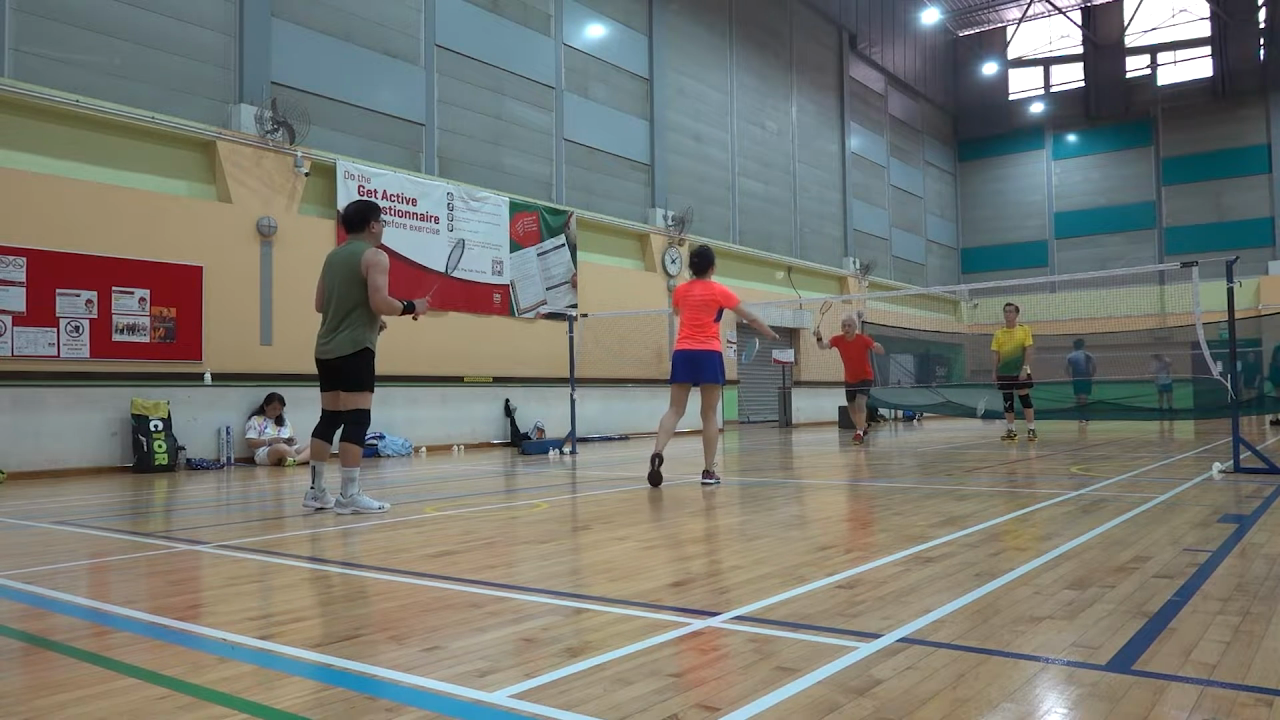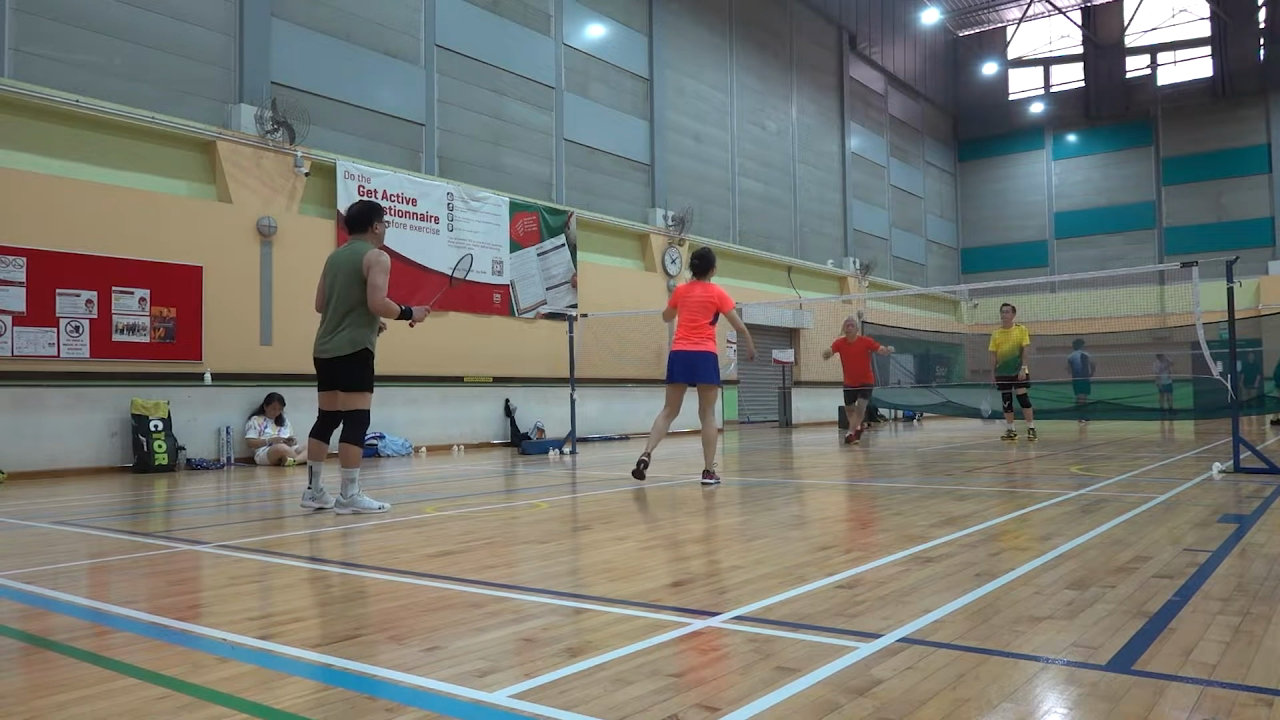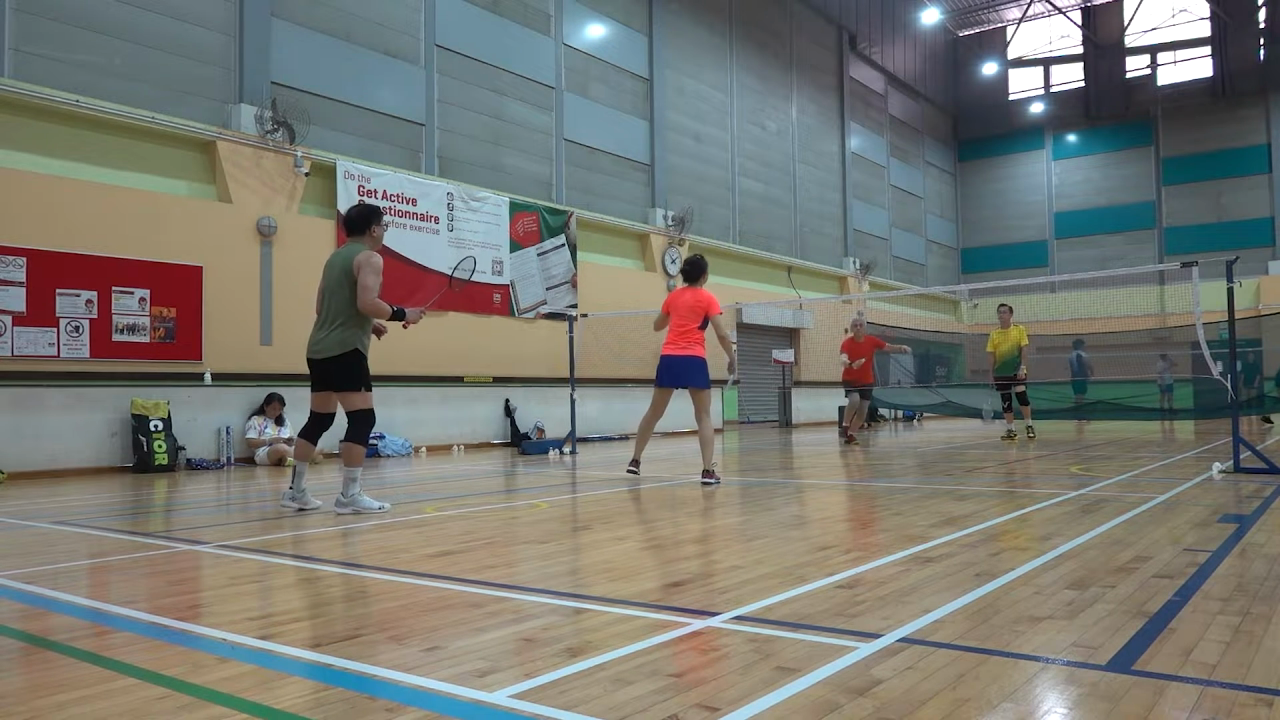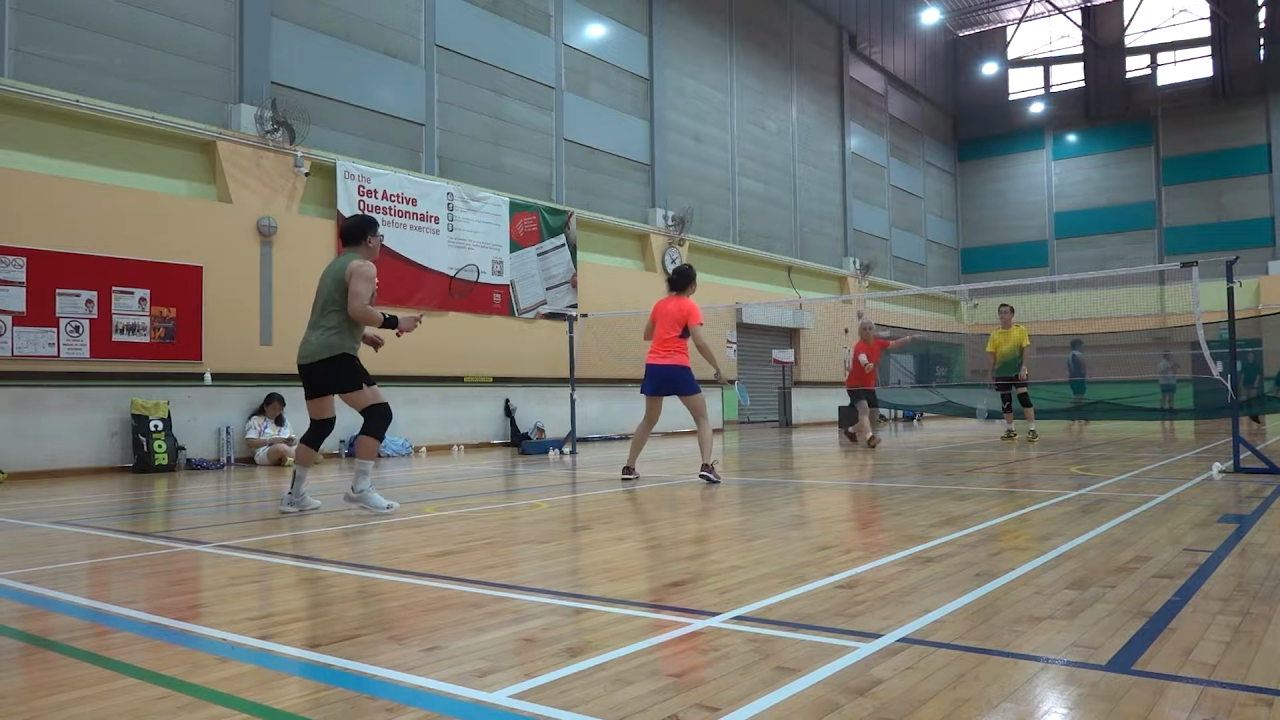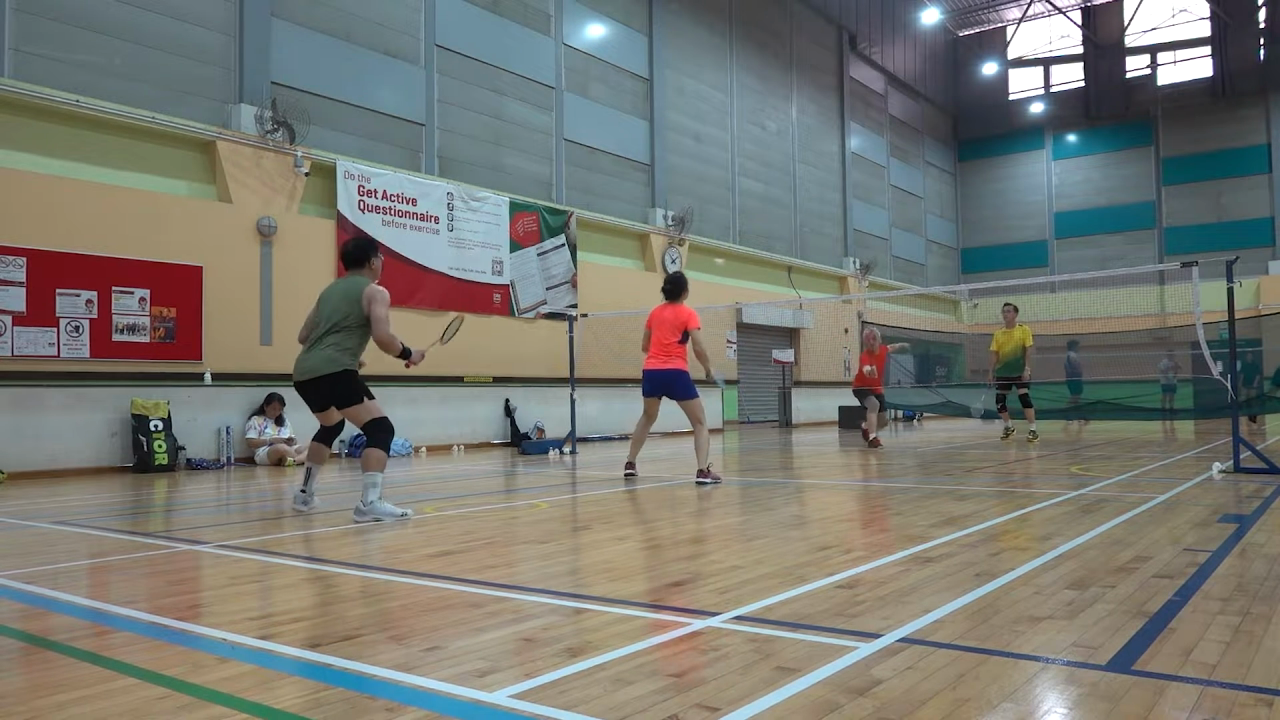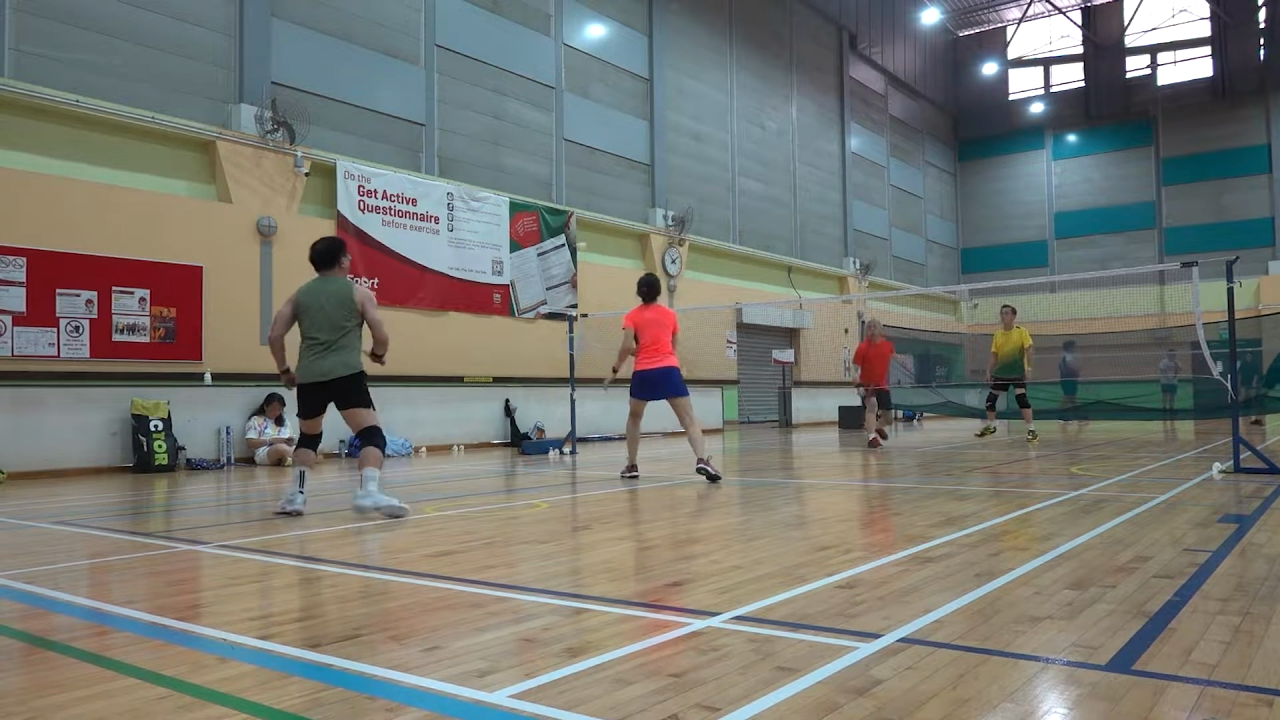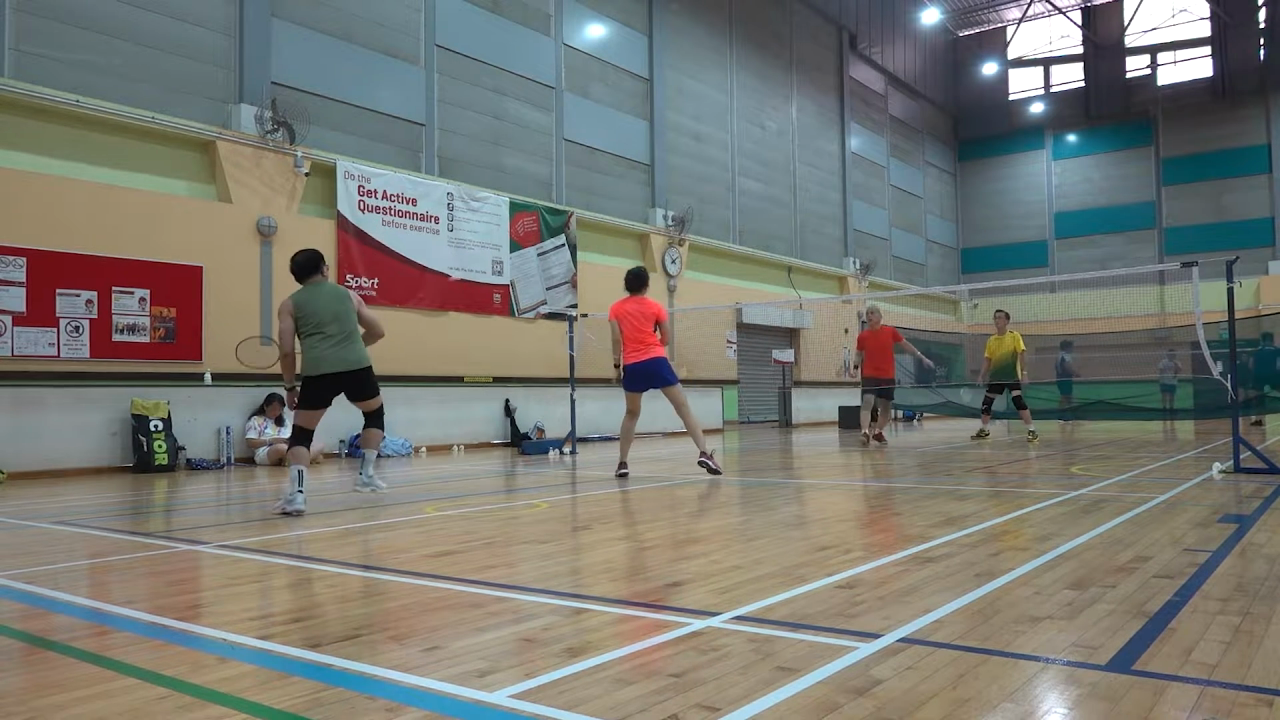
dt=0.2s
person 1, frame 1
left shoulder: (332, 256)
right shoulder: (374, 256)
right elbow: (380, 303)
right wrist: (412, 306)
left hip: (326, 349)
right hip: (355, 349)
left knee: (329, 418)
right knee: (356, 420)
left ankle: (316, 490)
right ankle: (349, 495)
person 1, frame 2
left shoulder: (334, 256)
right shoulder: (376, 257)
right elbow: (377, 303)
right wrist: (410, 313)
left hip: (325, 349)
right hip: (354, 349)
left knee: (326, 419)
right knee: (356, 421)
left ankle: (314, 490)
right ankle: (349, 495)
person 1, frame 3
left shoulder: (334, 258)
right shoulder: (369, 258)
right elbow: (367, 303)
right wrist: (402, 314)
left hip: (318, 349)
right hip: (346, 350)
left knee: (318, 420)
right knee: (362, 420)
left ankle: (295, 490)
right ankle: (350, 495)
person 1, frame 4
left shoulder: (333, 267)
right shoulder: (363, 267)
right elbow: (357, 310)
left wrist: (361, 336)
right wrist: (395, 322)
left hip: (309, 357)
right hip: (335, 355)
left knee: (320, 425)
right knee: (379, 413)
left ankle: (294, 495)
right ankle: (361, 488)
person 1, frame 5
left shoulder: (330, 290)
right shoulder: (375, 292)
left elbow: (303, 336)
right elbow: (382, 336)
right wrist: (408, 354)
left hip: (304, 374)
right hip: (335, 372)
left knee: (330, 427)
right knee: (380, 430)
left ankle: (304, 493)
right ankle: (370, 503)
person 1, frame 6
left shoulder: (299, 295)
right shoulder: (360, 293)
left elbow: (274, 337)
right elbow: (381, 339)
left wrist: (284, 371)
right wrist: (378, 354)
left hip: (308, 377)
right hip: (346, 375)
left knee: (309, 437)
right knee: (372, 435)
left ankle: (295, 496)
right ankle: (369, 493)
person 1, frame 7
left shoulder: (290, 304)
right shoulder: (348, 295)
left elbow: (286, 349)
right elbow: (377, 332)
left wrist: (289, 385)
left hip: (317, 372)
right hip: (357, 367)
left knee: (300, 433)
right knee: (375, 413)
left ankle: (296, 494)
right ankle: (367, 473)
person 2, frame 1
left shoulder: (680, 290)
right shoulder: (719, 291)
right elbow: (750, 318)
right wrist: (769, 332)
left hip: (683, 354)
right hip: (709, 355)
left knee: (675, 410)
right knee: (709, 414)
left ankle: (658, 452)
right ankle: (708, 471)
person 2, frame 2
left shoulder: (680, 290)
right shoulder: (718, 294)
left elbow: (666, 317)
right elbow: (739, 327)
right wrist: (750, 348)
left hip: (678, 354)
right hip: (704, 356)
left knee: (669, 412)
right knee: (707, 415)
left ankle: (646, 455)
right ankle: (708, 471)
person 2, frame 3
left shoulder: (673, 296)
right shoulder: (707, 298)
left elbow: (657, 326)
right elbow: (722, 333)
right wrist: (732, 358)
left hip: (668, 359)
right hip: (693, 360)
left knee: (654, 412)
right knee: (703, 416)
left ankle: (635, 460)
right ankle: (708, 471)
person 2, frame 4
left shoulder: (660, 304)
right shoulder: (690, 308)
left elbow: (647, 336)
right elbow: (700, 343)
right wrist: (717, 368)
left hip: (653, 367)
right hip: (677, 368)
left knee: (649, 419)
right knee: (702, 418)
left ankle: (629, 468)
right ankle: (707, 466)
person 2, frame 5
left shoulder: (655, 313)
right shoulder: (688, 314)
left elbow: (644, 346)
right elbow: (698, 348)
right wrist: (708, 369)
left hip: (651, 371)
right hip: (676, 373)
left knee: (647, 417)
right knee: (700, 423)
left ankle: (630, 463)
right ankle: (703, 471)
person 2, frame 6
left shoulder: (631, 316)
right shoulder: (670, 314)
left elbow: (627, 347)
left wrist: (615, 370)
left hip: (643, 373)
right hip: (669, 371)
left knee: (634, 417)
right knee: (689, 421)
left ankle: (632, 465)
right ankle: (702, 461)
person 2, frame 7
left shoulder: (616, 308)
right shoulder: (655, 306)
left elbow: (616, 339)
right elbow: (666, 339)
left wrist: (617, 365)
left hip: (632, 366)
right hip: (656, 361)
left knee: (632, 413)
right knee: (684, 409)
left ankle: (623, 463)
right ankle: (704, 453)
